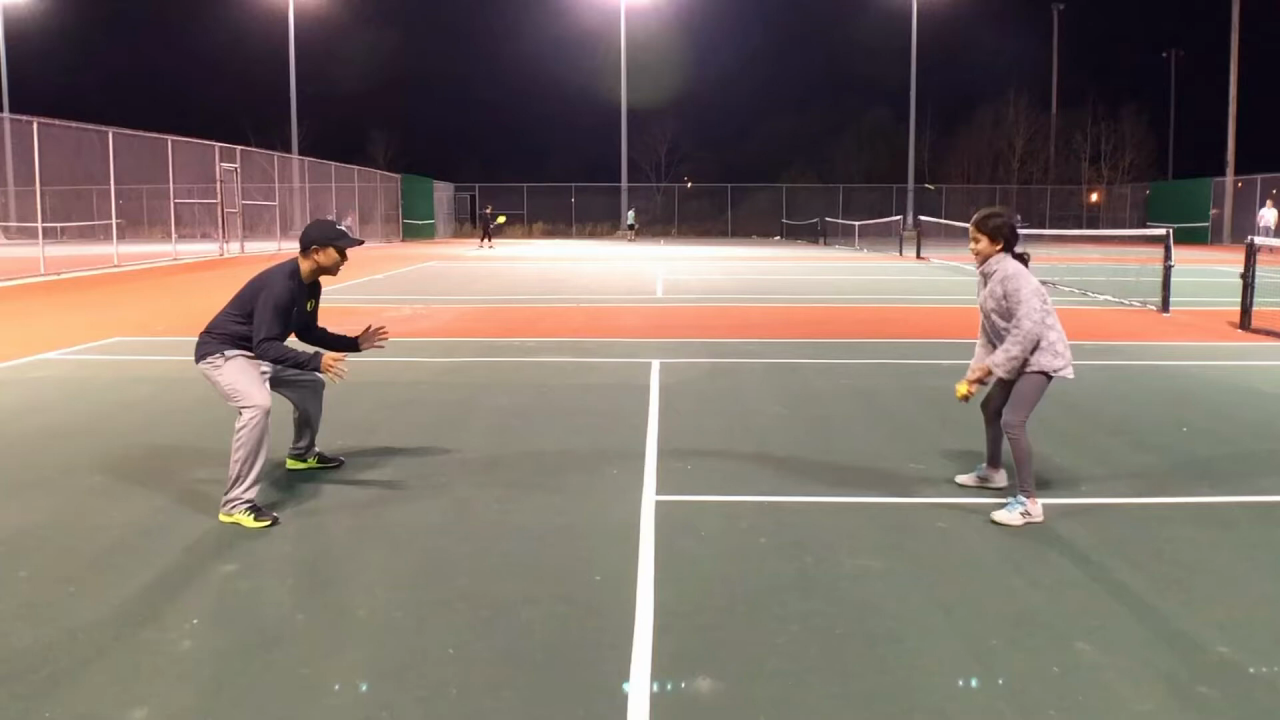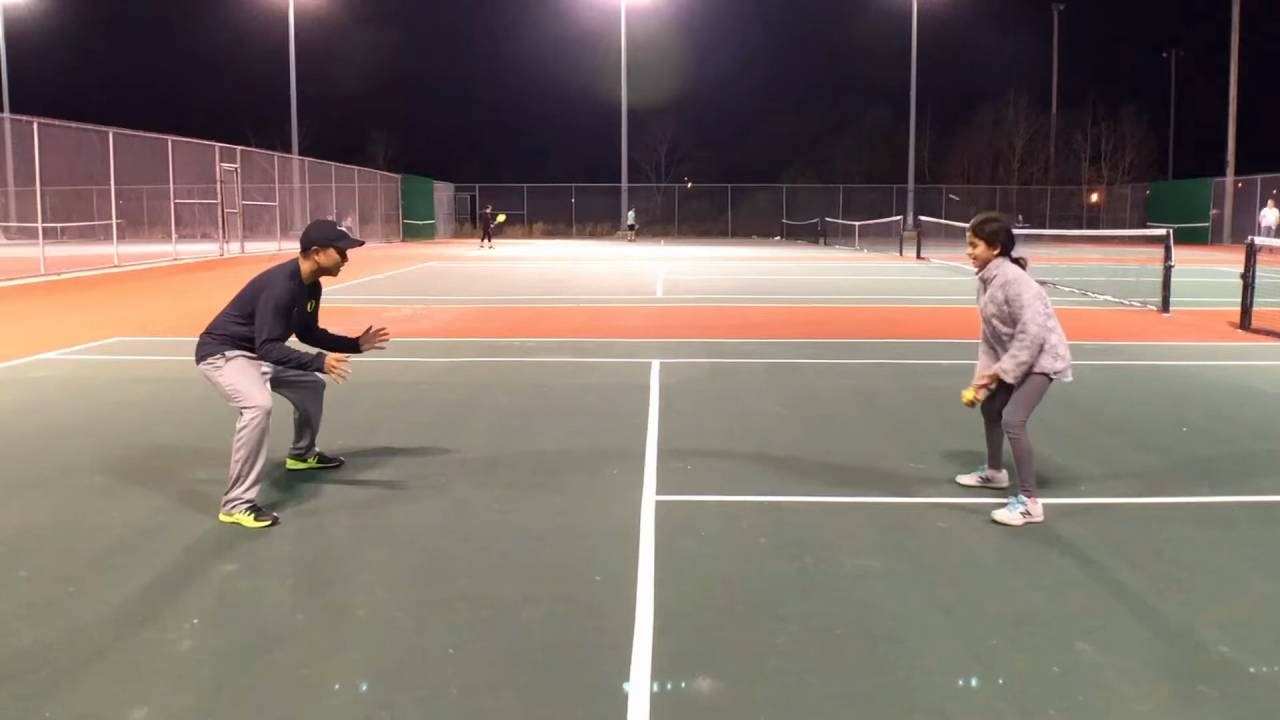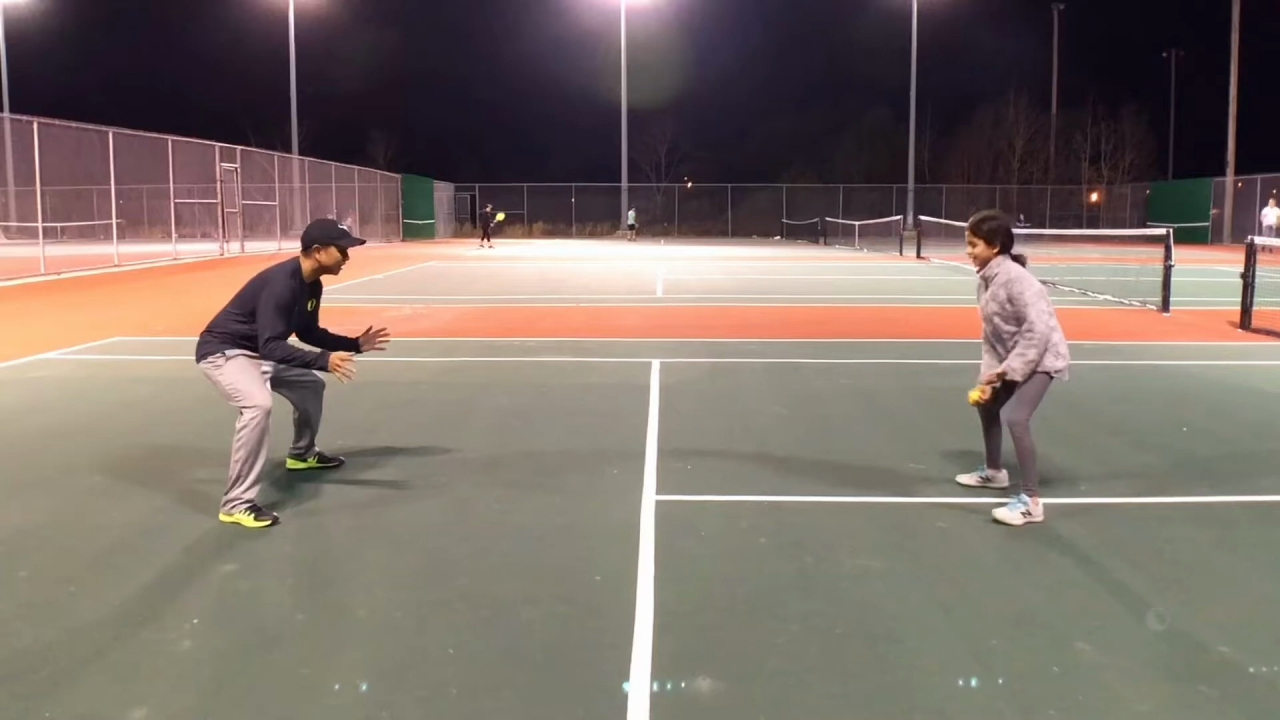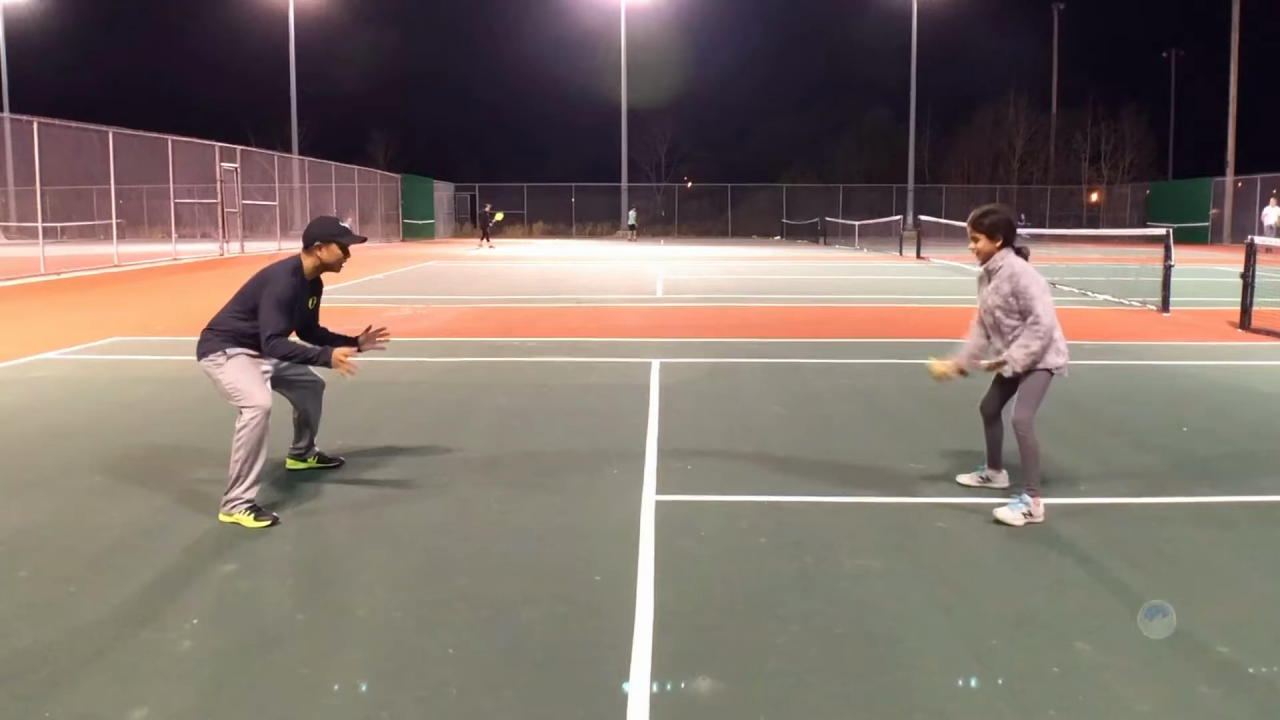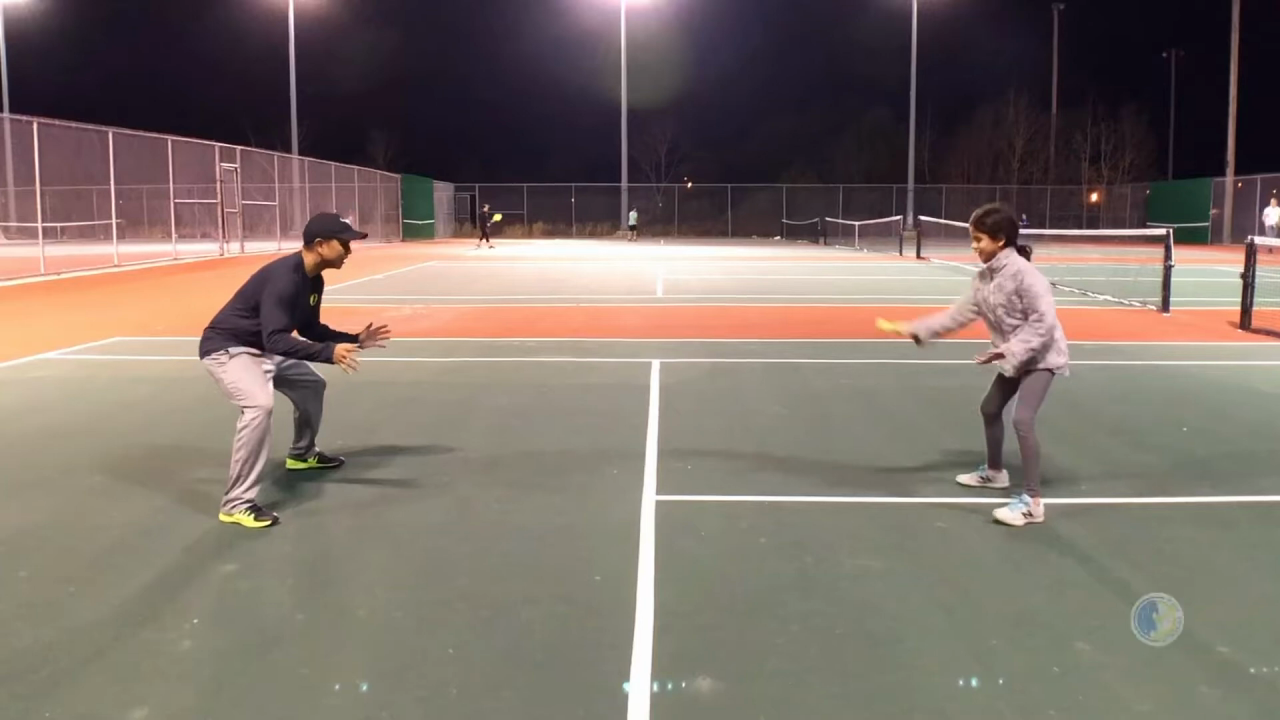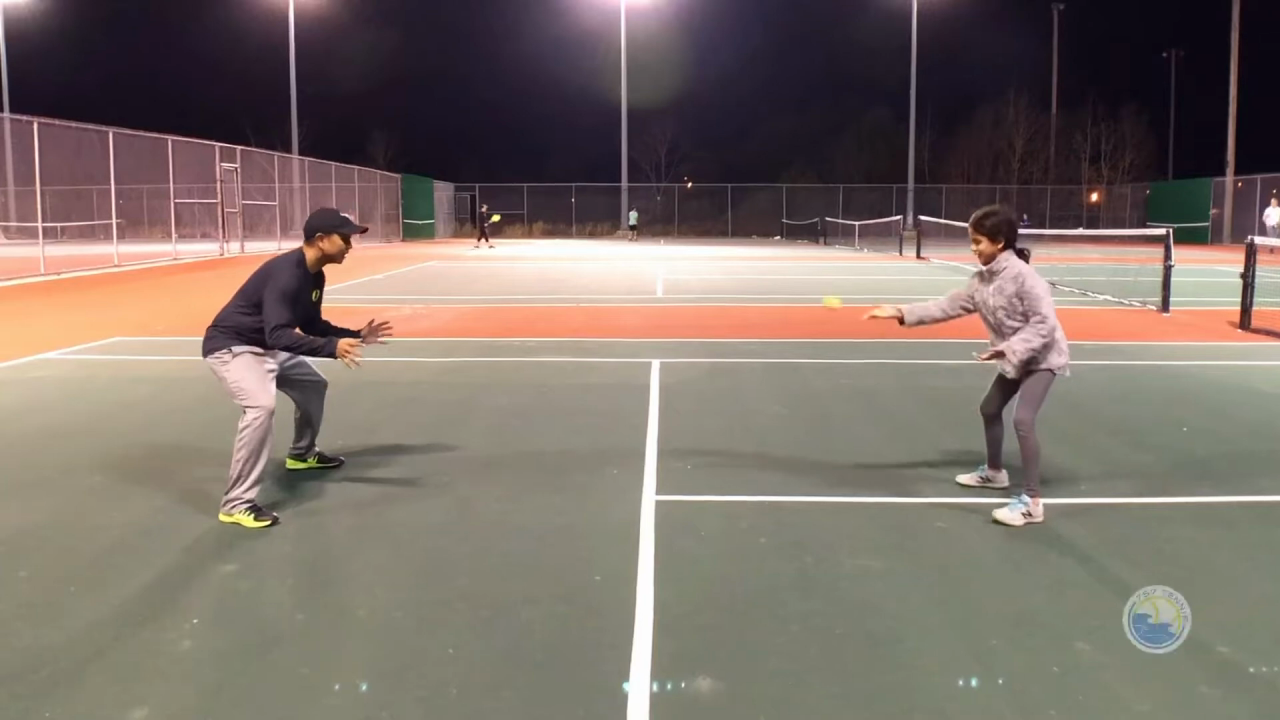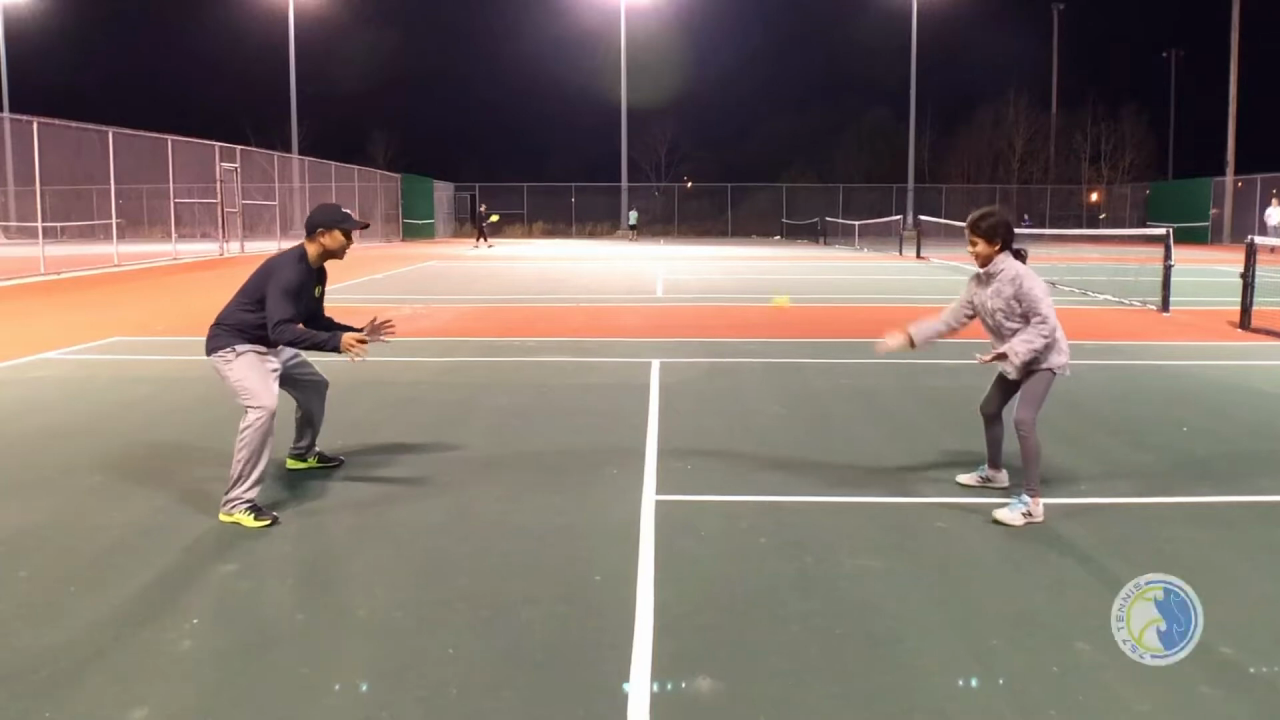
dt=0.1s
person 1, frame 1
left shoulder: (1014, 276)
right shoulder: (986, 278)
left elbow: (1027, 330)
right elbow: (987, 332)
left wrist: (993, 366)
right wrist: (978, 369)
left hip: (1041, 356)
right hip: (1016, 359)
left knee: (1012, 422)
right knee: (990, 407)
left ankle: (1029, 502)
right ankle: (993, 471)
person 1, frame 2
left shoulder: (1014, 281)
right shoulder: (986, 283)
left elbow: (1032, 334)
right elbow: (989, 336)
left wrist: (1000, 371)
right wrist: (986, 374)
left hip: (1042, 358)
right hip: (1017, 360)
left knee: (1013, 422)
right knee: (990, 408)
left ankle: (1029, 502)
right ankle: (995, 471)
person 1, frame 3
left shoulder: (1015, 280)
right shoulder: (986, 282)
left elbow: (1038, 331)
right elbow: (991, 336)
left wrist: (1005, 368)
right wrist: (989, 376)
left hip: (1039, 361)
right hip: (1016, 363)
left knee: (1018, 422)
right knee: (987, 407)
left ankle: (1030, 499)
right ankle: (993, 471)
person 1, frame 4
left shoulder: (1020, 273)
right shoulder: (987, 276)
left elbow: (1042, 324)
right elbow: (982, 327)
left wrist: (1011, 357)
right wrist: (959, 362)
left hip: (1040, 356)
right hip: (1013, 358)
left knee: (1021, 420)
right knee: (989, 408)
left ankle: (1032, 502)
right ankle: (995, 471)
person 1, frame 5
left shoulder: (1023, 273)
right shoulder: (986, 277)
left elbow: (1045, 322)
right elbow: (960, 312)
left wrist: (1009, 350)
right wrist: (917, 330)
left hip: (1042, 357)
right hip: (1015, 358)
left knee: (1023, 420)
right knee: (990, 408)
left ankle: (1032, 501)
right ankle: (995, 471)
person 1, frame 6
left shoulder: (1023, 276)
right shoulder: (983, 279)
left elbow: (1045, 323)
right elbow: (948, 306)
left wrist: (1010, 349)
right wrist: (901, 314)
left hip: (1043, 357)
right hip: (1015, 358)
left knee: (1023, 420)
right knee: (989, 408)
left ankle: (1031, 502)
right ankle: (995, 471)
person 1, frame 7
left shoulder: (1021, 278)
right shoulder: (979, 281)
left elbow: (1046, 324)
right elbow: (953, 318)
left wrist: (1011, 350)
right wrist: (910, 336)
left hip: (1043, 356)
right hip: (1011, 358)
left knee: (1023, 420)
right knee: (991, 408)
left ankle: (1032, 503)
right ankle: (994, 471)
person 2, frame 1
left shoulder: (311, 285)
right shoulder: (280, 285)
left elbow: (307, 332)
right elbow: (266, 345)
left wrist: (355, 343)
right wrist: (315, 361)
left hip: (256, 349)
right hip: (221, 351)
left knee: (311, 385)
right knee: (258, 405)
left ankle: (302, 454)
right ankle: (237, 504)
person 2, frame 2
left shoulder: (311, 286)
right shoulder: (280, 286)
left elbow: (308, 333)
right elbow: (268, 347)
left wrist: (355, 344)
right wrist: (318, 361)
left hip: (256, 349)
right hip: (222, 352)
left knee: (311, 386)
right knee: (259, 405)
left ankle: (302, 454)
right ankle: (237, 503)
person 2, frame 3
left shoulder: (312, 285)
right shoulder: (281, 284)
left elbow: (307, 332)
right elbow: (272, 346)
left wrist: (354, 344)
right wrist: (323, 360)
left hip: (258, 350)
right hip: (222, 351)
left knee: (311, 386)
right knee: (259, 405)
left ankle: (302, 453)
right ankle: (236, 503)
person 2, frame 4
left shoulder: (312, 283)
right shoulder: (282, 281)
left elbow: (308, 331)
right elbow: (274, 343)
left wrist: (354, 343)
right wrist: (327, 356)
left hip: (259, 348)
right hip: (223, 349)
left knee: (310, 386)
right knee: (258, 405)
left ankle: (302, 454)
right ankle: (236, 503)
person 2, frame 5
left shoulder: (313, 280)
right shoulder: (284, 278)
left elbow: (309, 328)
right elbow: (276, 339)
left wrist: (354, 340)
right wrist: (329, 352)
left hip: (261, 347)
right hip: (227, 347)
left knee: (311, 385)
right knee: (260, 405)
left ankle: (302, 454)
right ankle: (237, 503)
person 2, frame 6
left shoulder: (314, 276)
right shoulder: (286, 273)
left elbow: (310, 324)
right elbow: (278, 335)
left wrist: (356, 336)
right wrist: (332, 347)
left hip: (265, 345)
right hip: (230, 346)
left knee: (313, 385)
right knee: (262, 405)
left ankle: (302, 454)
right ankle: (237, 503)
person 2, frame 7
left shoulder: (316, 272)
right shoulder: (289, 270)
left elbow: (314, 320)
right elbow: (282, 330)
left wrist: (356, 333)
right wrist: (336, 342)
left hip: (269, 344)
right hip: (234, 344)
left knee: (314, 386)
right knee: (264, 406)
left ankle: (303, 453)
right ankle: (237, 503)
